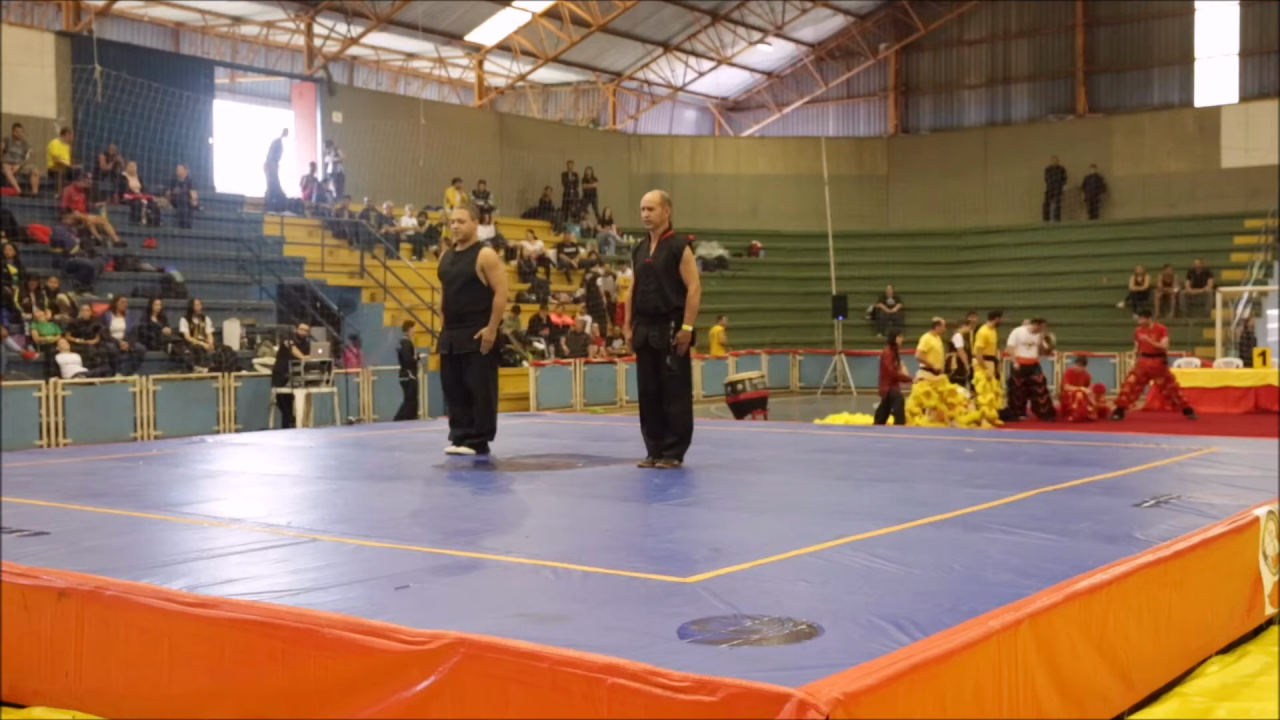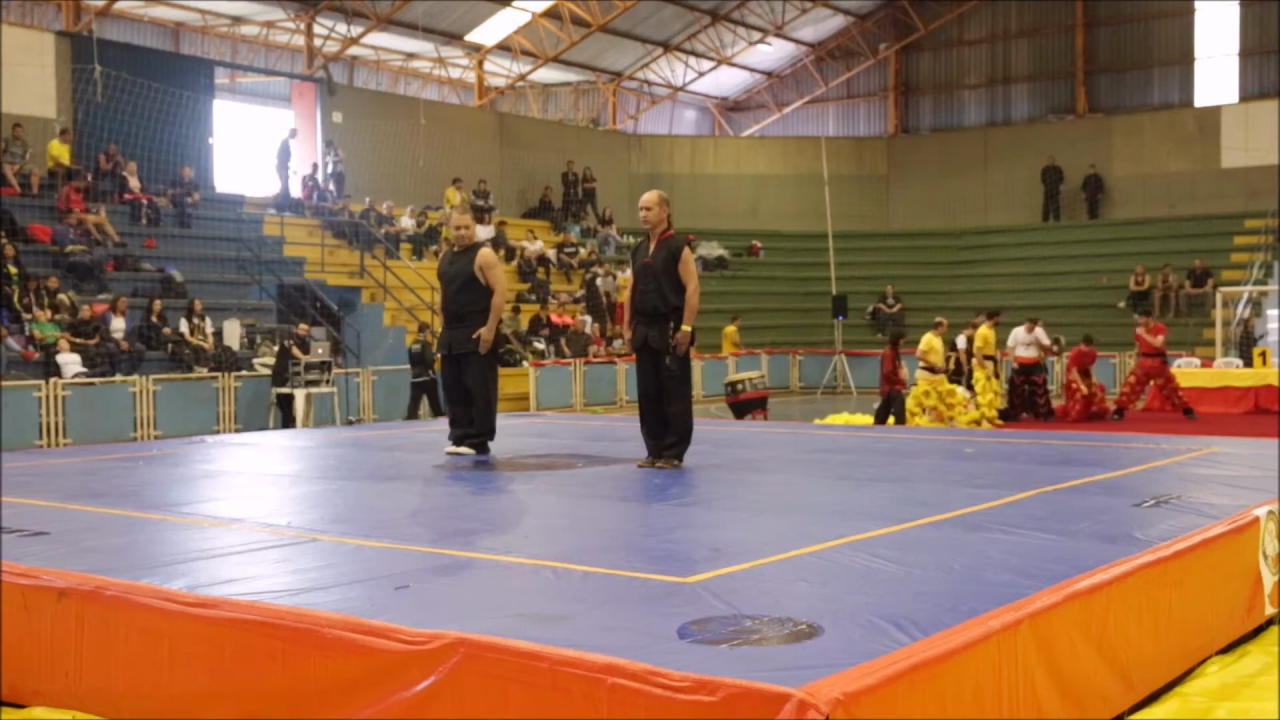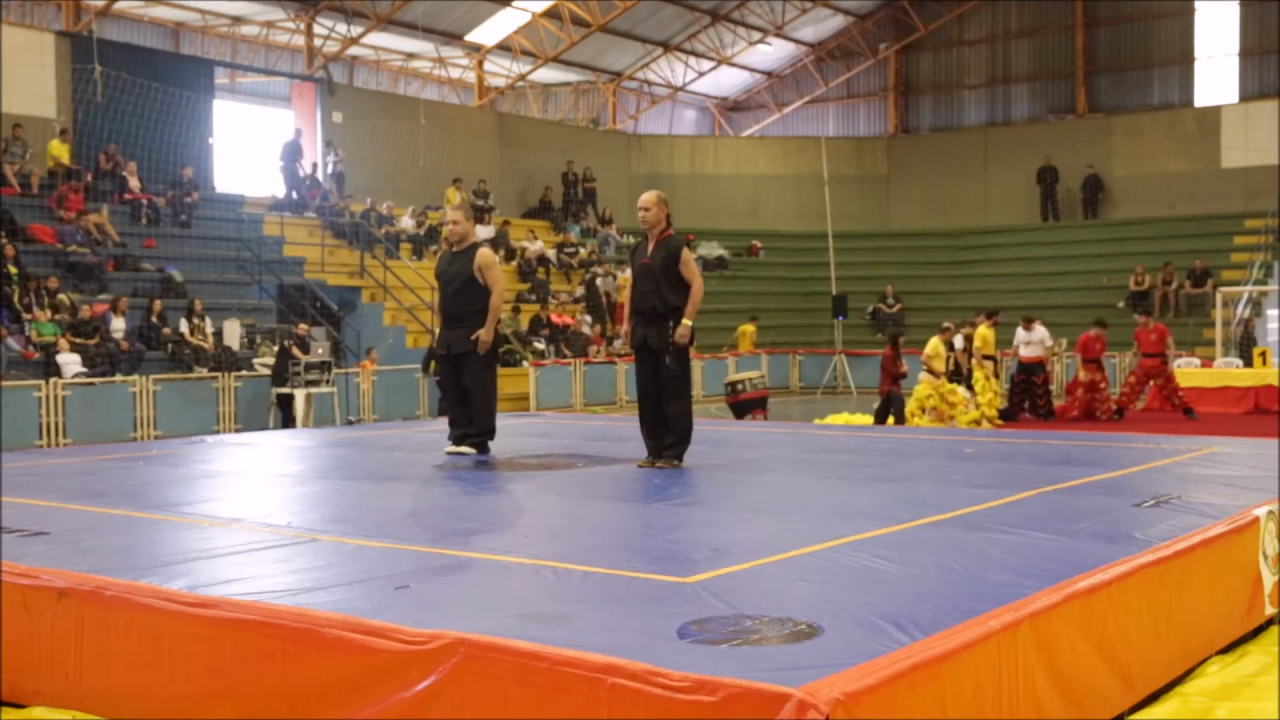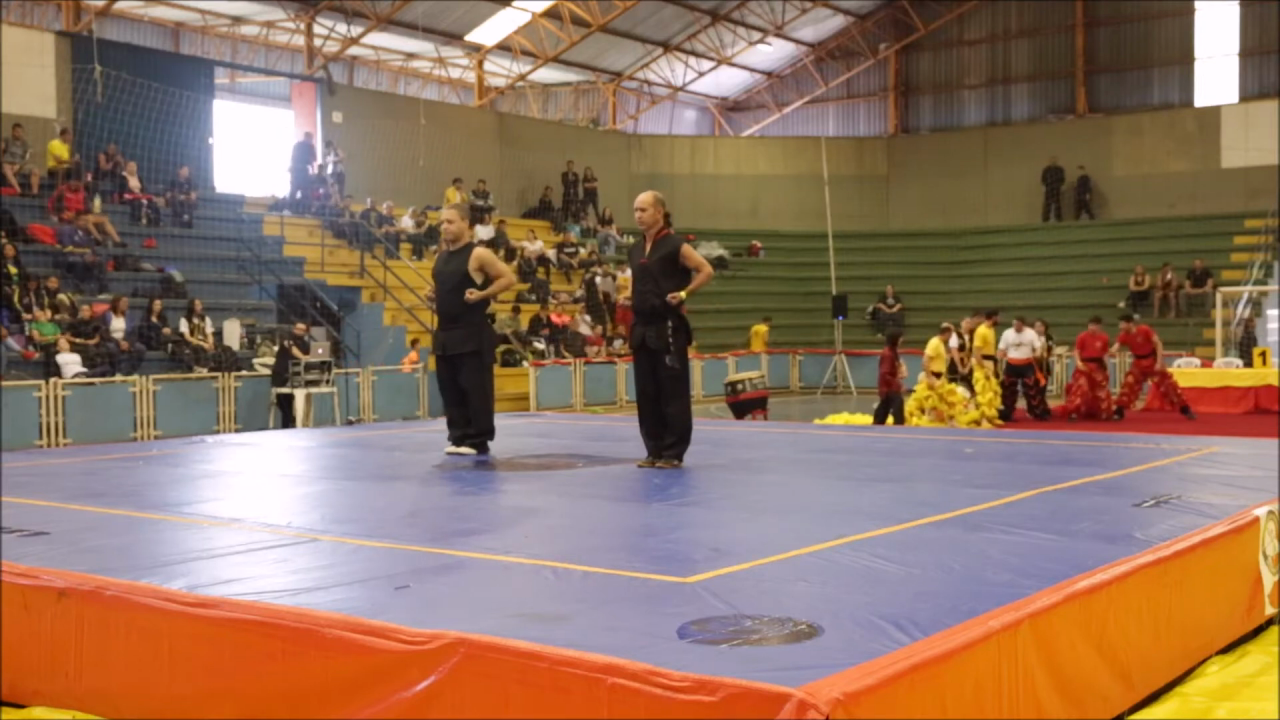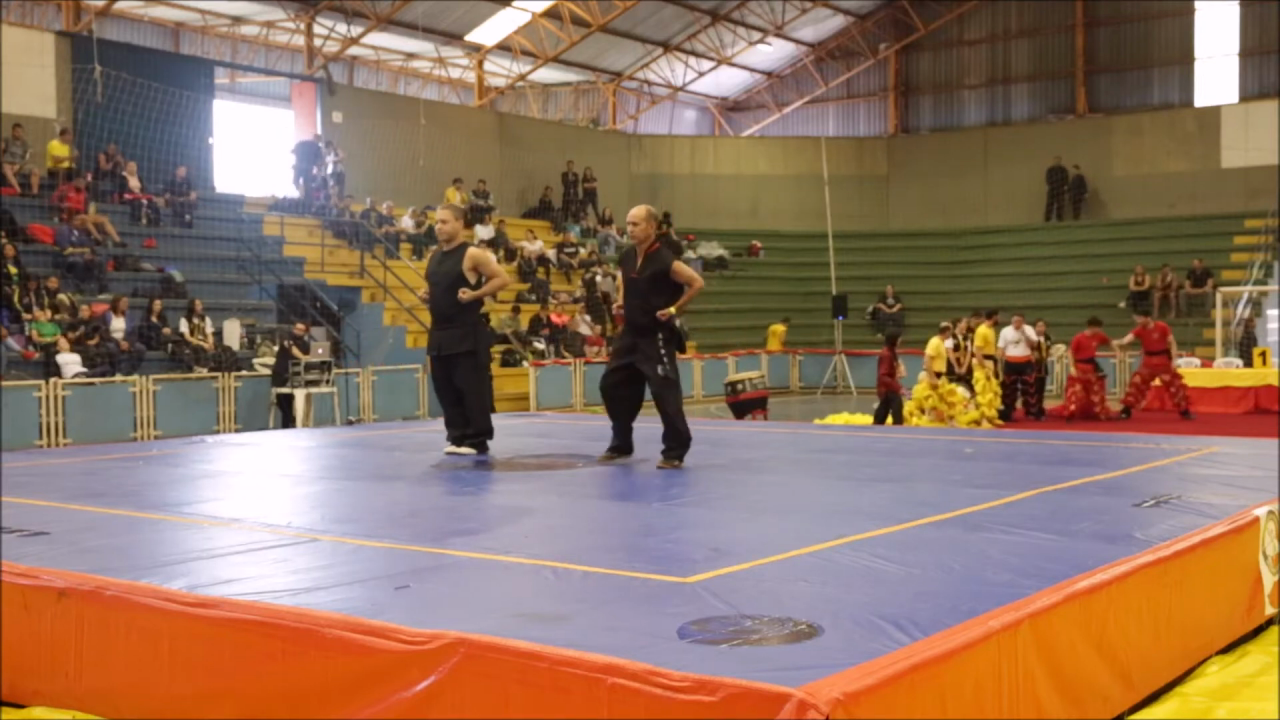
dt=0.5s
person 1, frame 1
left shoulder: (679, 247)
right shoulder: (639, 250)
left elbow: (694, 289)
left wrist: (687, 328)
right wrist: (628, 325)
left hip: (670, 328)
right hip: (645, 328)
left knee: (675, 393)
right knee: (648, 393)
left ankle: (673, 453)
right ankle: (654, 450)
person 1, frame 2
left shoulder: (678, 247)
right shoulder: (638, 250)
left elbow: (692, 289)
left wrist: (686, 328)
right wrist: (627, 326)
left hip: (669, 328)
right hip: (644, 330)
left knee: (674, 393)
right knee: (648, 393)
left ankle: (673, 453)
right ankle: (654, 450)
person 1, frame 3
left shoulder: (676, 247)
right shoulder: (638, 250)
left elbow: (696, 286)
left wrist: (687, 322)
right wrist: (627, 321)
left hip: (669, 329)
right hip: (643, 329)
left knee: (674, 393)
right knee: (647, 392)
left ankle: (673, 452)
right ankle: (654, 450)
person 1, frame 4
left shoulder: (675, 246)
right shoulder: (635, 250)
left elbow: (706, 270)
left wrist: (683, 294)
right wrist: (630, 298)
left hip: (667, 327)
right hip: (641, 328)
left knee: (673, 392)
right knee: (646, 392)
left ankle: (673, 453)
right ankle: (654, 450)
person 1, frame 5
left shoulder: (667, 261)
right shoulder: (625, 258)
left elbow: (696, 283)
left wrist: (674, 309)
right wrist: (621, 301)
left hip: (657, 337)
right hip: (631, 335)
left knee: (665, 394)
right knee: (611, 386)
left ankle: (674, 452)
right ankle: (621, 444)
person 2, frame 1
left shoulder: (485, 255)
right shoulder: (446, 257)
left elbow: (501, 293)
left wrist: (491, 329)
right wrist: (444, 326)
left hip: (477, 334)
right hip: (450, 334)
left knee: (480, 389)
right knee: (453, 389)
left ankle: (478, 441)
right ankle: (459, 437)
person 2, frame 2
left shoulder: (484, 255)
right shoulder: (445, 257)
left elbow: (500, 292)
left wrist: (490, 328)
right wrist: (445, 325)
left hip: (476, 333)
right hip: (451, 334)
left knee: (480, 388)
right knee: (453, 388)
left ankle: (479, 440)
right ankle: (459, 437)
person 2, frame 3
left shoulder: (482, 255)
right shoulder: (443, 257)
left elbow: (498, 293)
left wrist: (489, 329)
right wrist: (442, 328)
left hip: (475, 334)
right hip: (448, 335)
left knee: (478, 388)
right knee: (452, 389)
left ankle: (478, 440)
right ankle: (459, 437)
person 2, frame 4
left shoulder: (478, 255)
right shoulder: (441, 257)
left elbow: (509, 278)
left wrist: (481, 295)
right wrist: (433, 296)
left hip: (472, 333)
right hip: (445, 333)
left knee: (476, 388)
right knee: (450, 389)
left ankle: (478, 440)
right ankle: (458, 437)
person 2, frame 5
left shoulder: (472, 254)
right shoulder: (434, 257)
left elbow: (502, 279)
left wrist: (475, 295)
right wrist: (427, 295)
left hip: (467, 334)
right hip: (440, 333)
left knee: (472, 388)
right knee: (446, 390)
left ankle: (477, 441)
right ankle: (457, 438)
